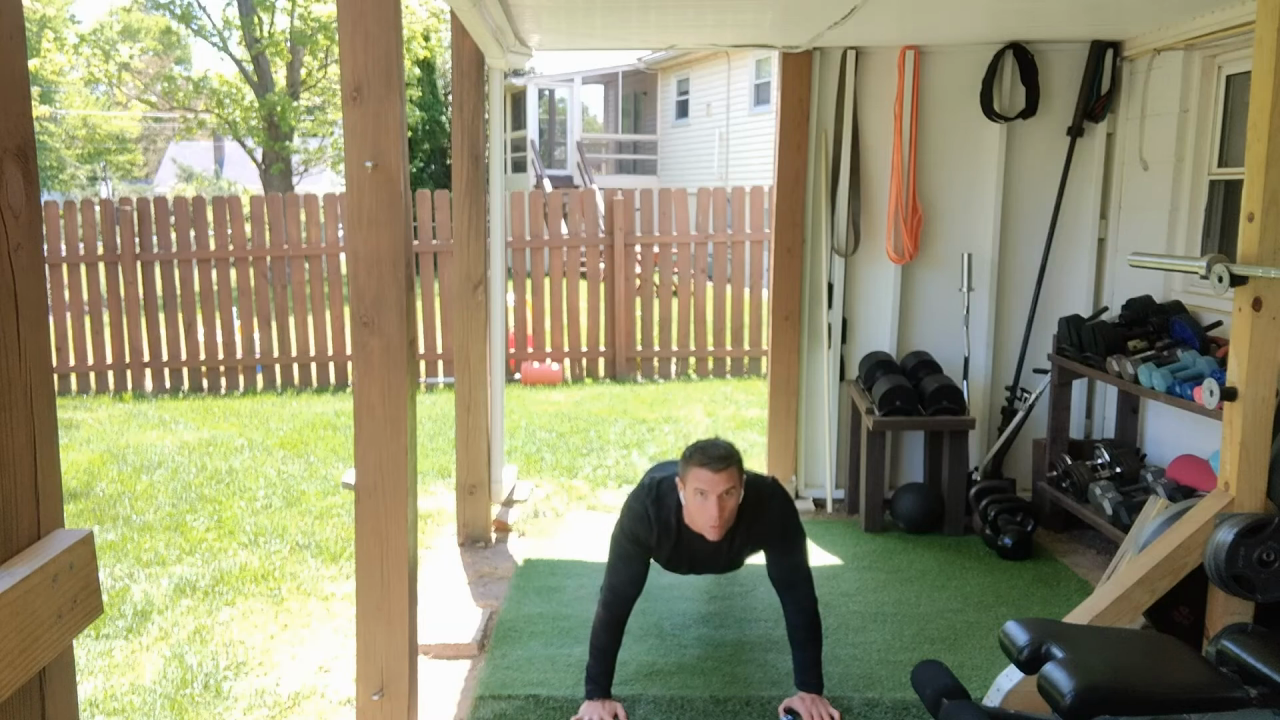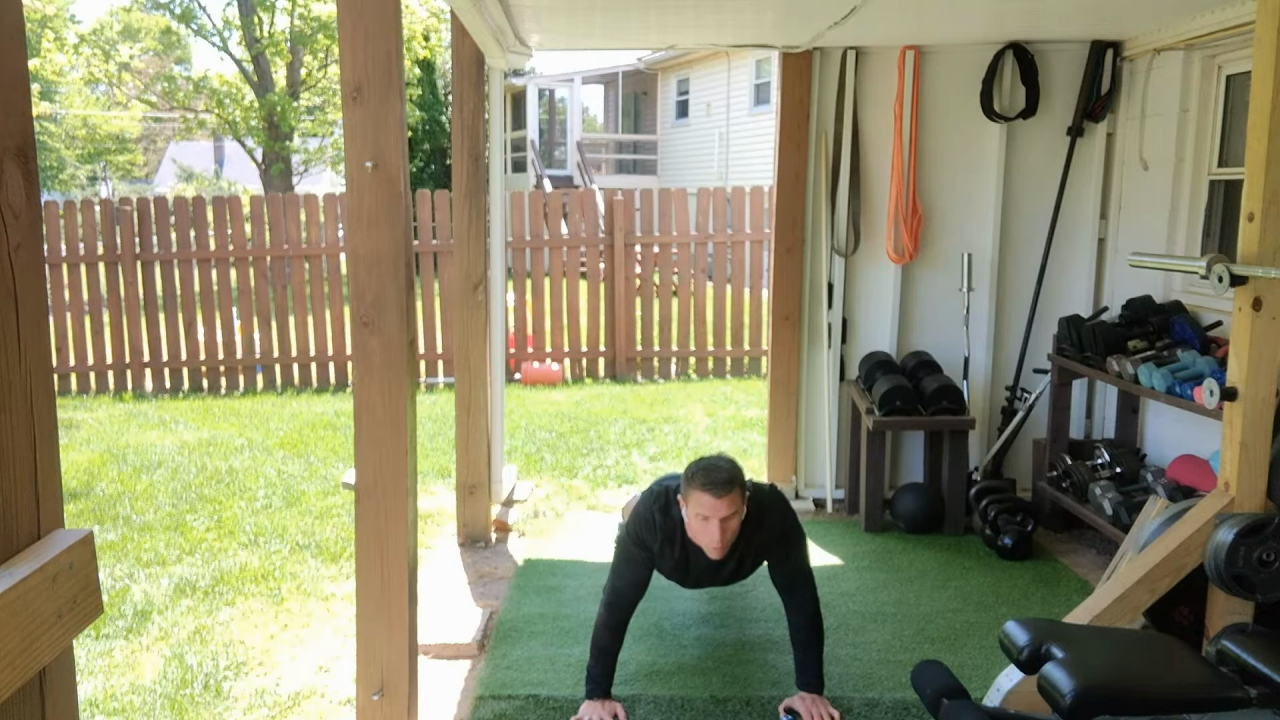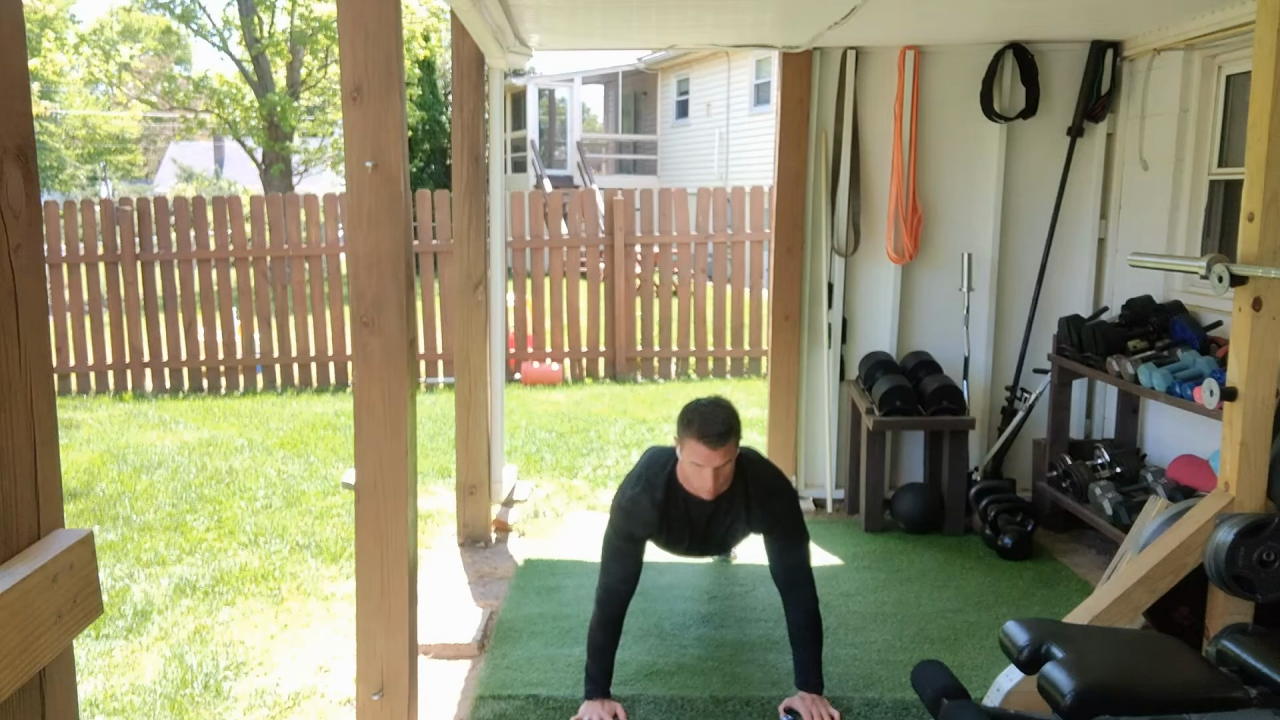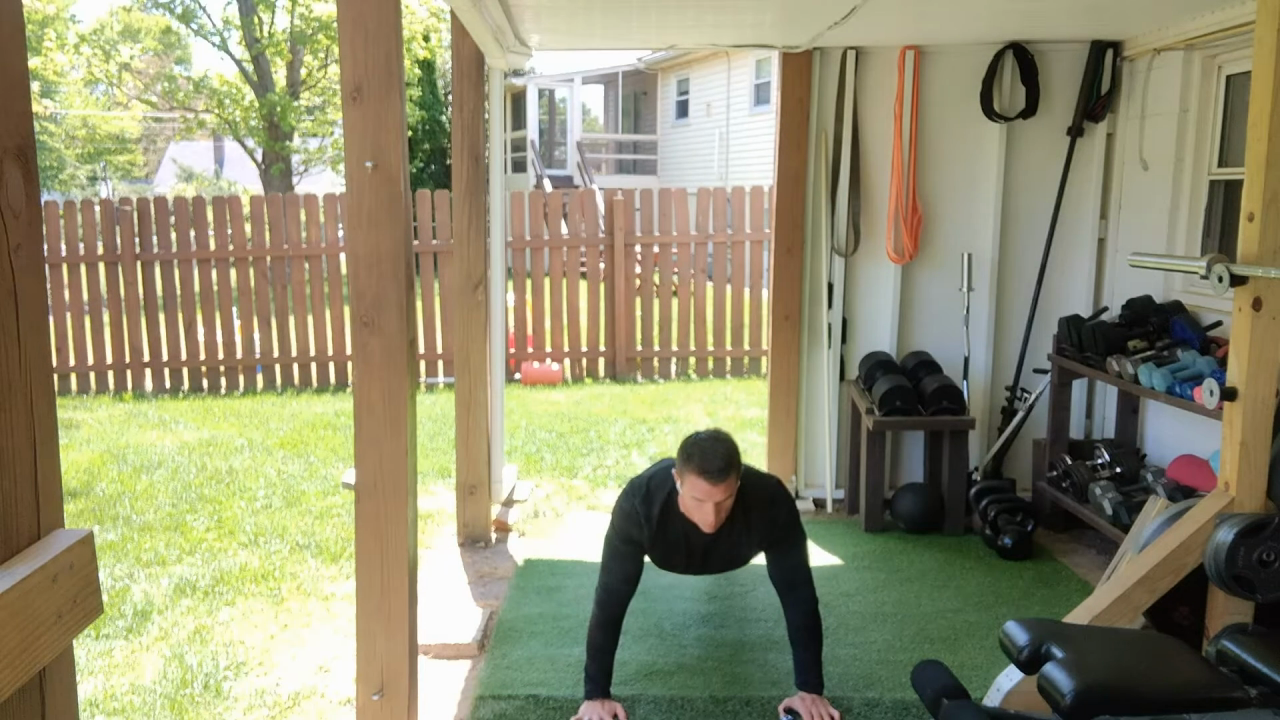
dt=1s
person 1, frame 1
left shoulder: (770, 504)
right shoulder: (648, 506)
left elbow: (798, 595)
right elbow: (615, 599)
left wrist: (809, 689)
right wrist: (596, 694)
right hip: (662, 510)
person 1, frame 2
left shoulder: (771, 512)
right shoulder: (653, 514)
left elbow: (801, 599)
right elbow: (617, 602)
left wrist: (810, 689)
right wrist: (597, 694)
person 1, frame 3
left shoulder: (768, 487)
right shoulder: (641, 492)
left elbow: (797, 586)
right elbow: (613, 592)
left wrist: (810, 689)
right wrist: (596, 693)
left hip: (726, 531)
person 1, frame 4
left shoulder: (770, 500)
right shoulder: (640, 502)
left elbow: (798, 594)
right elbow: (611, 598)
left wrist: (810, 688)
right wrist: (596, 693)
right hip: (666, 544)
